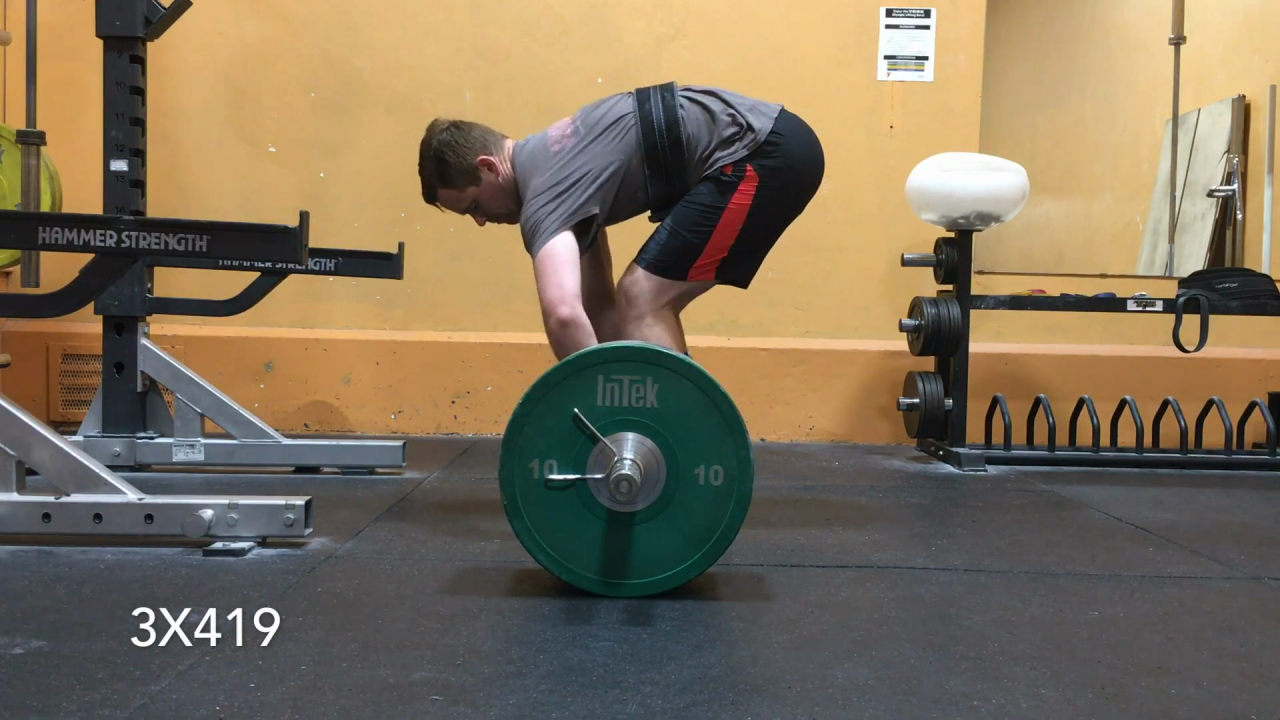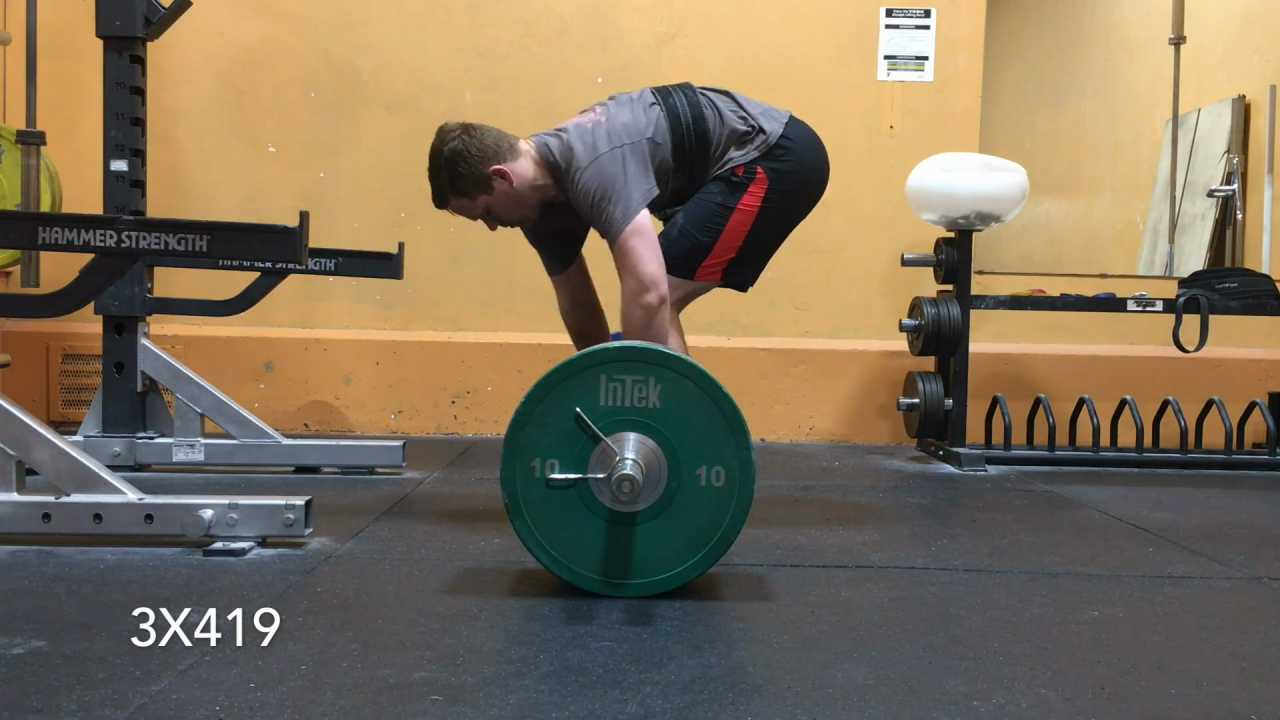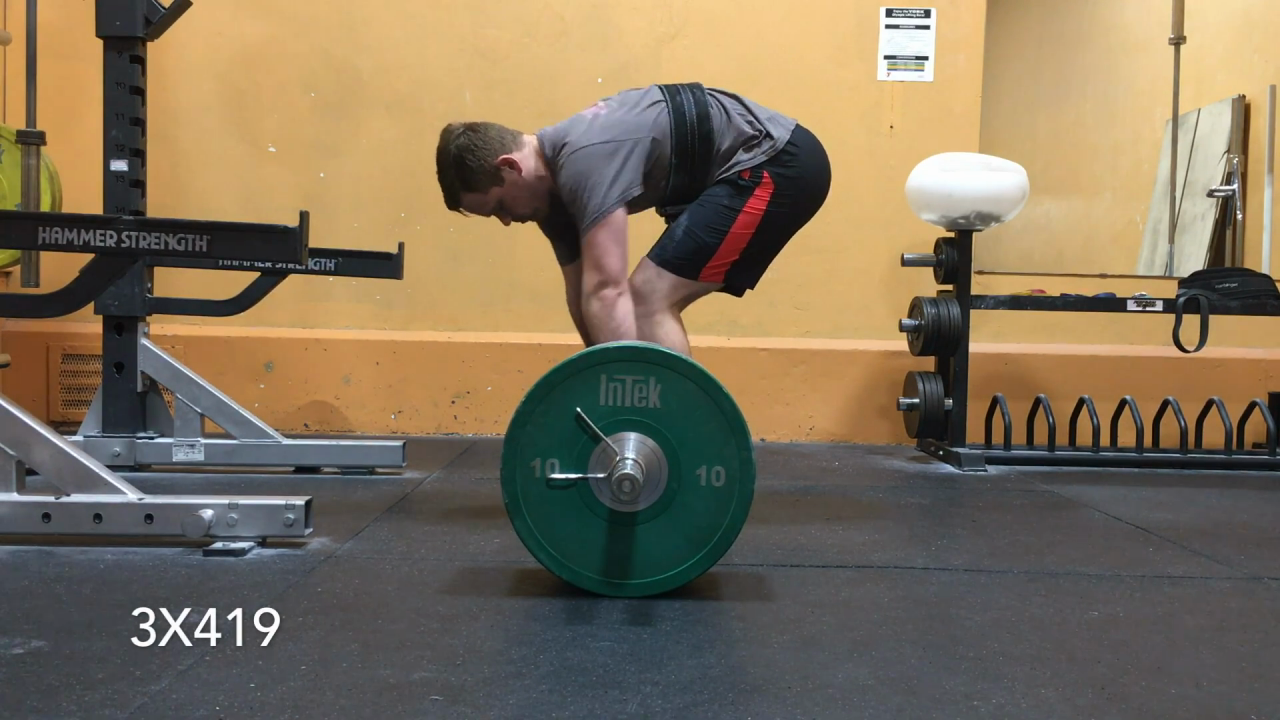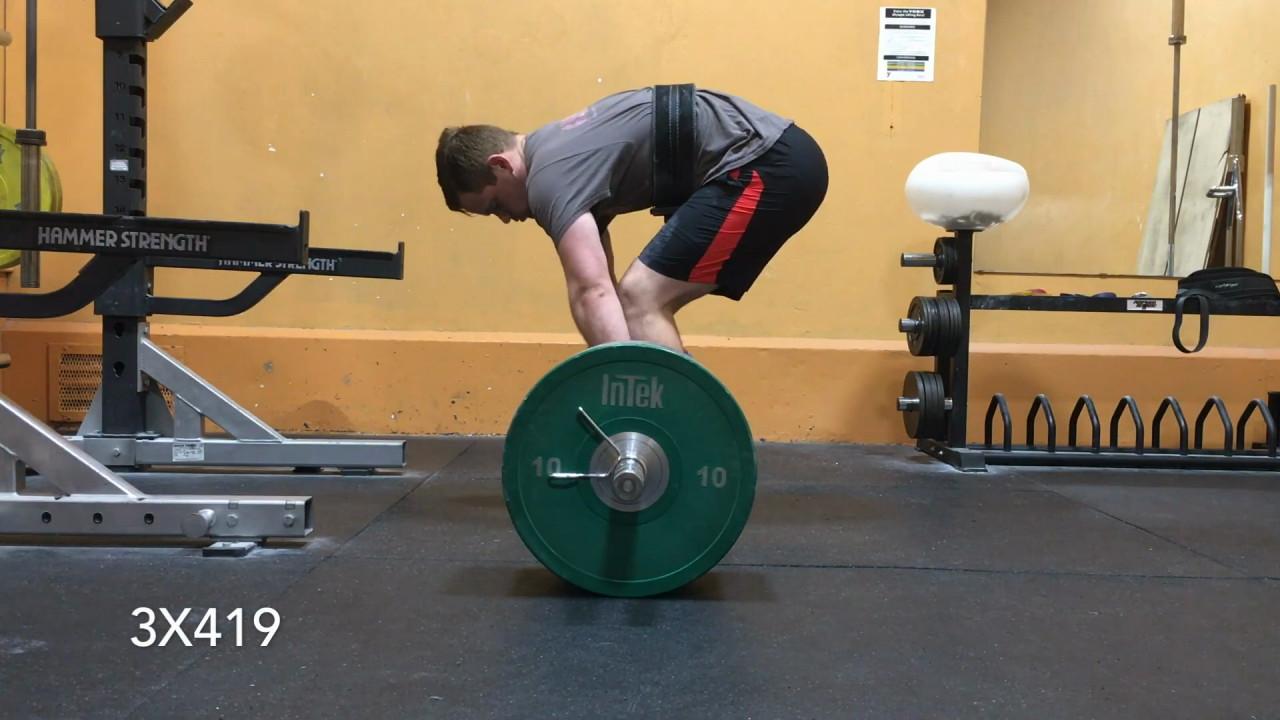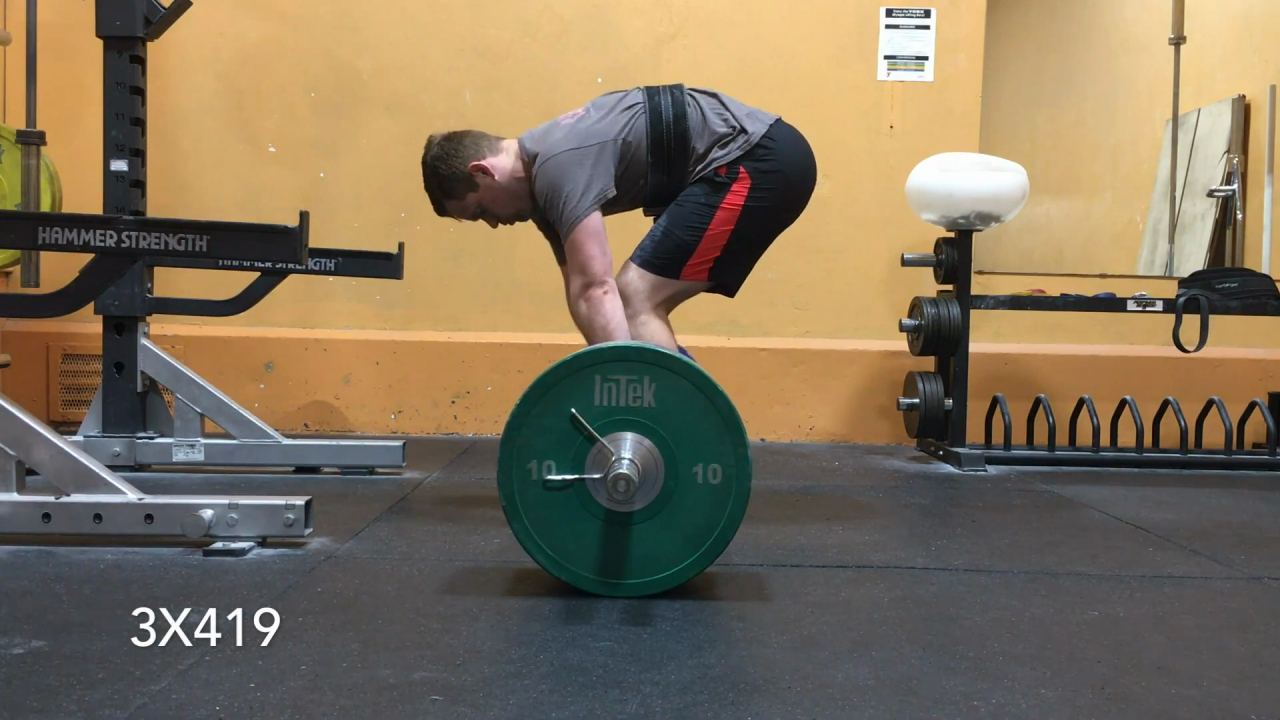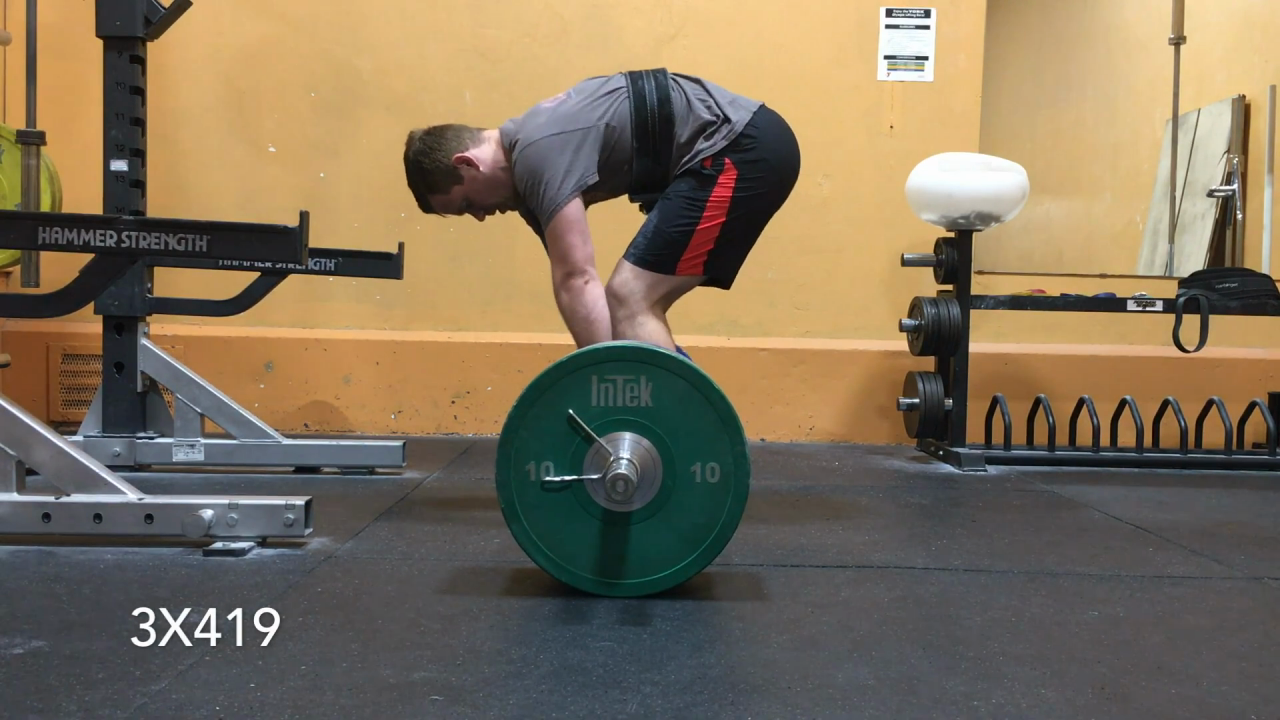
dt=0.4s
person 1, frame 1
left shoulder: (546, 190)
right shoulder: (558, 170)
left elbow: (562, 312)
right elbow: (597, 301)
left hip: (767, 154)
right hip: (774, 147)
left knee: (643, 300)
right knee: (651, 303)
person 1, frame 2
left shoulder: (591, 167)
right shoulder: (545, 203)
left elbow: (650, 293)
right elbow: (578, 303)
left hip: (776, 156)
right hip: (768, 158)
left knee: (653, 304)
right knee: (654, 312)
person 1, frame 3
left shoulder: (582, 161)
right shoulder: (553, 191)
left elbow: (607, 290)
right elbow: (589, 293)
left hip: (778, 162)
right hip: (769, 163)
left knee: (651, 300)
right knee: (655, 301)
person 1, frame 4
left shoulder: (550, 175)
right shoulder: (568, 167)
left elbow: (591, 292)
right elbow: (601, 292)
left hip: (769, 164)
right hip: (777, 161)
left knee: (640, 299)
right knee: (644, 300)
person 1, frame 5
left shoulder: (556, 167)
right shoulder: (549, 169)
left elbow: (594, 289)
right elbow: (585, 288)
left hip: (758, 160)
right hip: (765, 158)
left knee: (635, 301)
right knee: (641, 303)
person 1, frame 6
left shoulder: (536, 154)
right shoulder: (529, 163)
left elbow: (576, 278)
right elbow: (573, 280)
left hip: (743, 149)
right hip: (751, 146)
left knee: (630, 298)
right knee: (635, 300)
